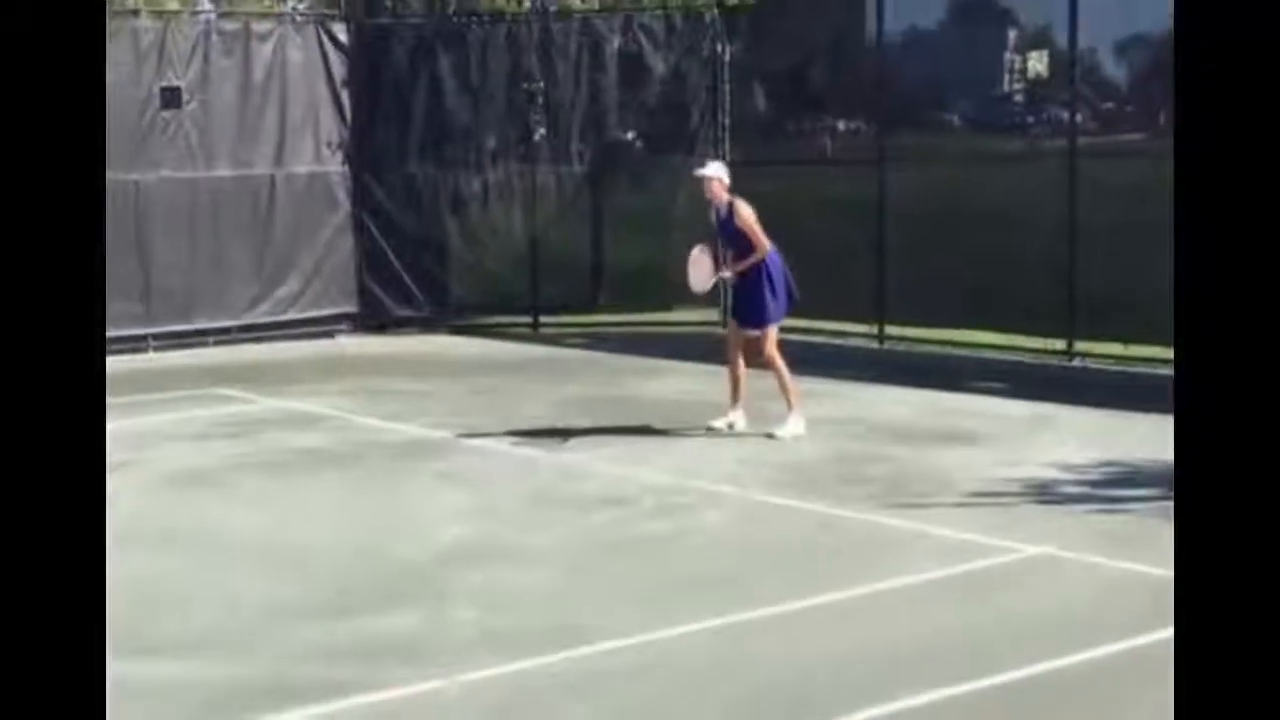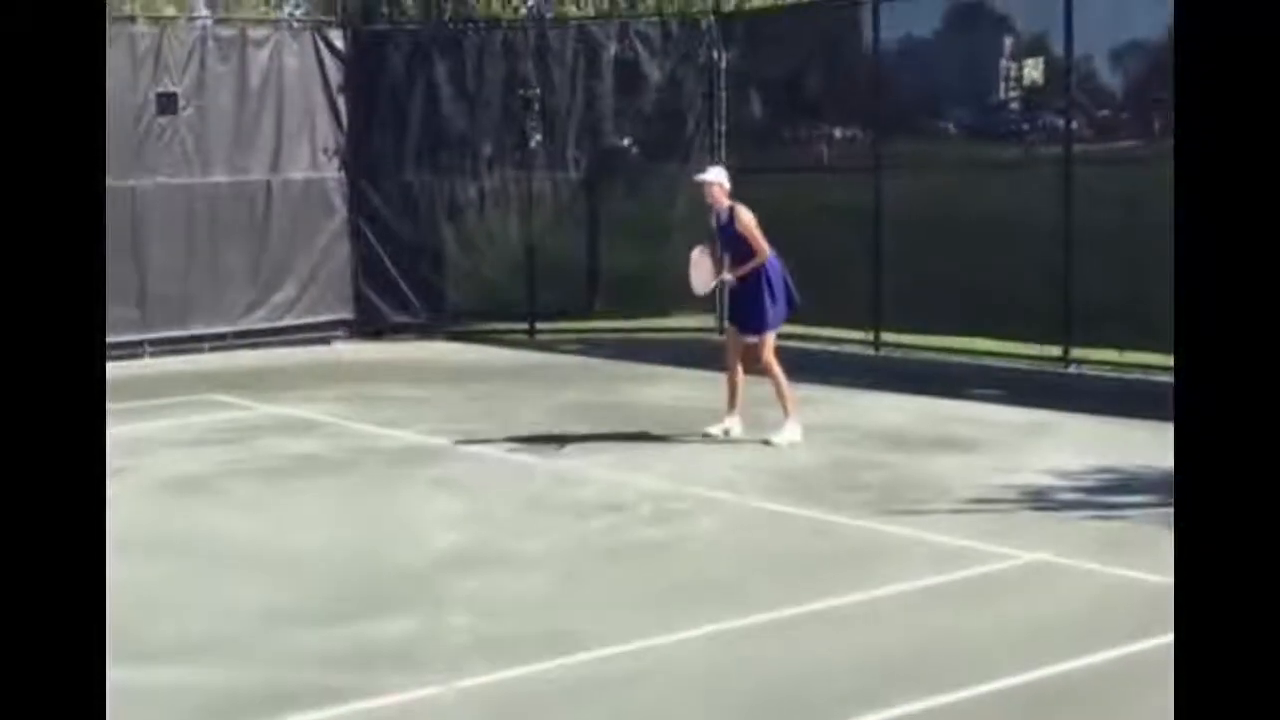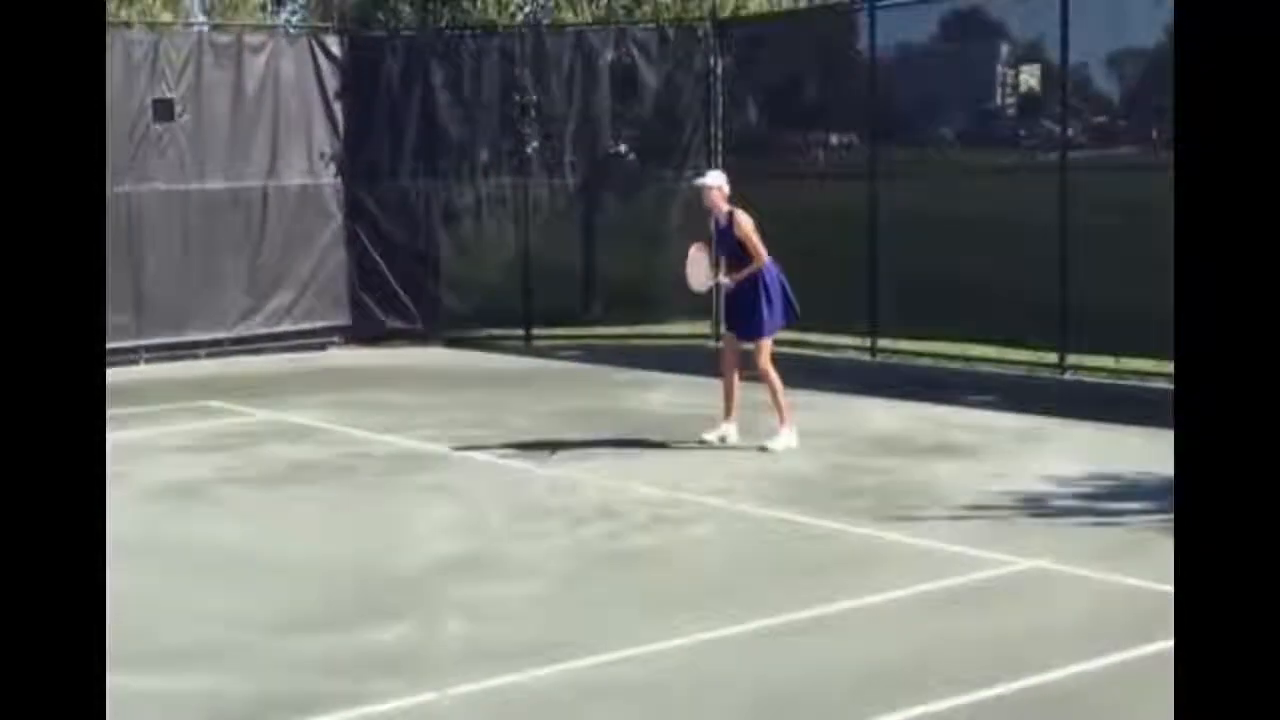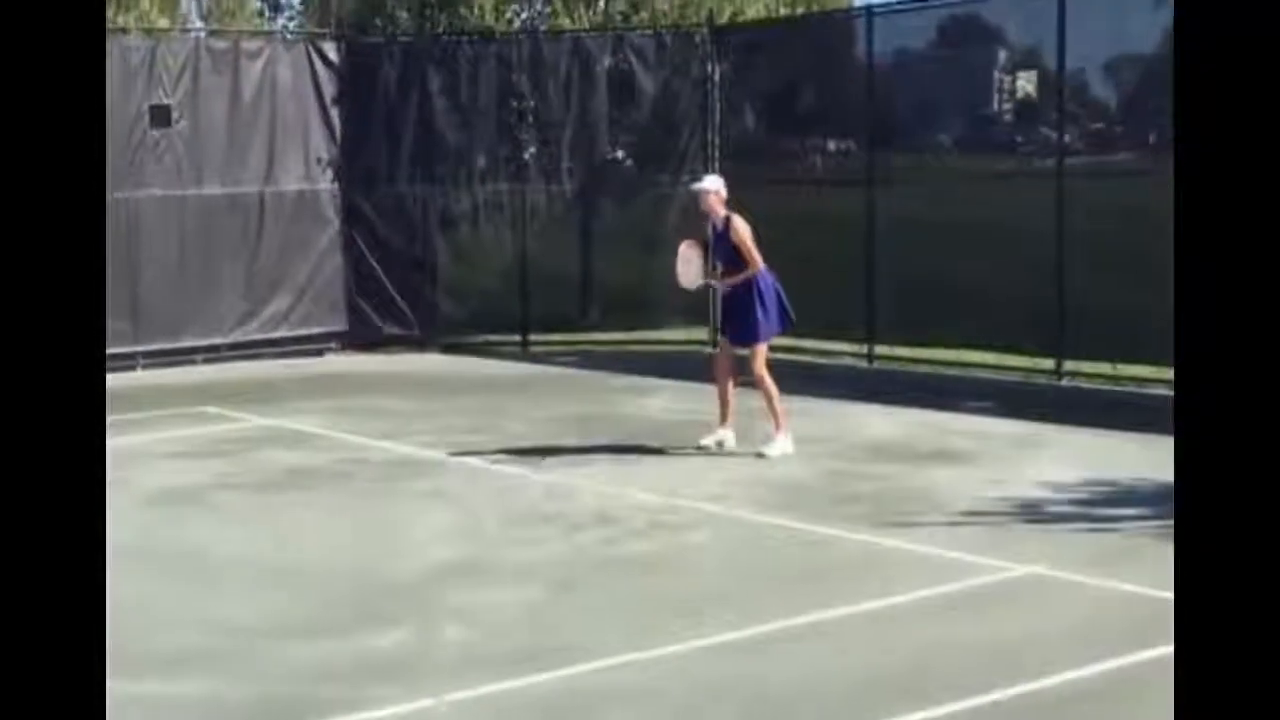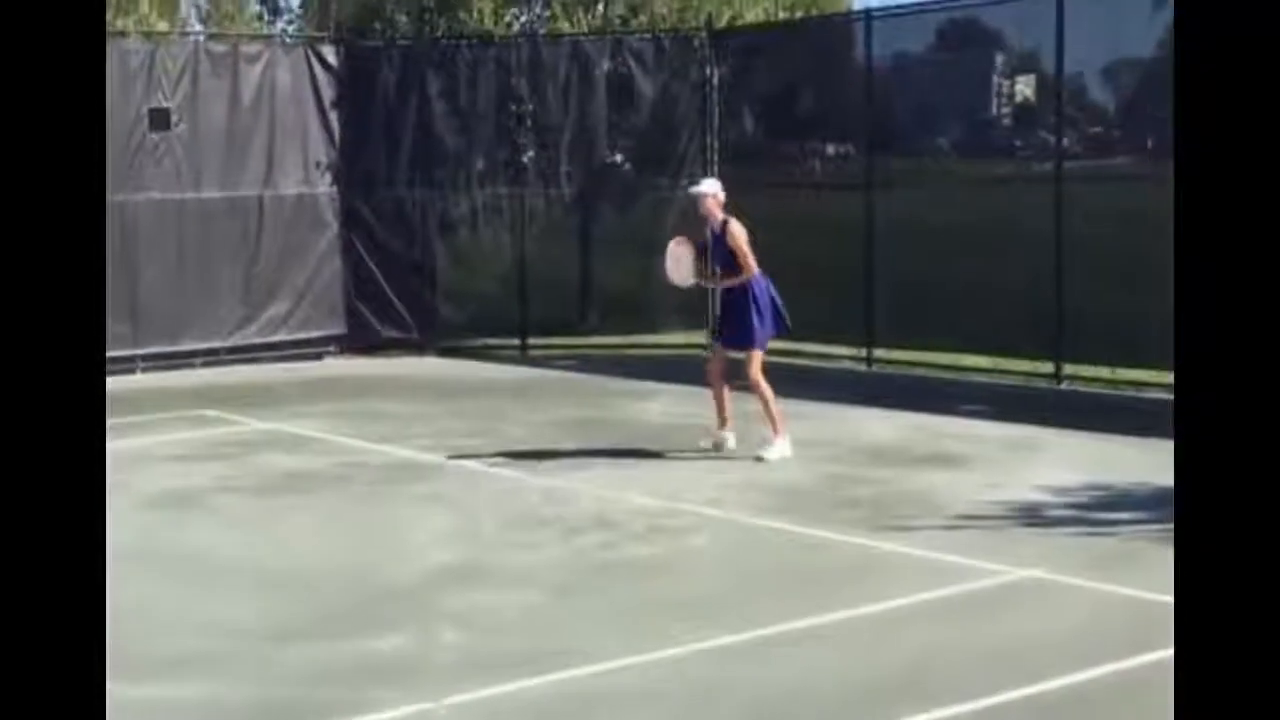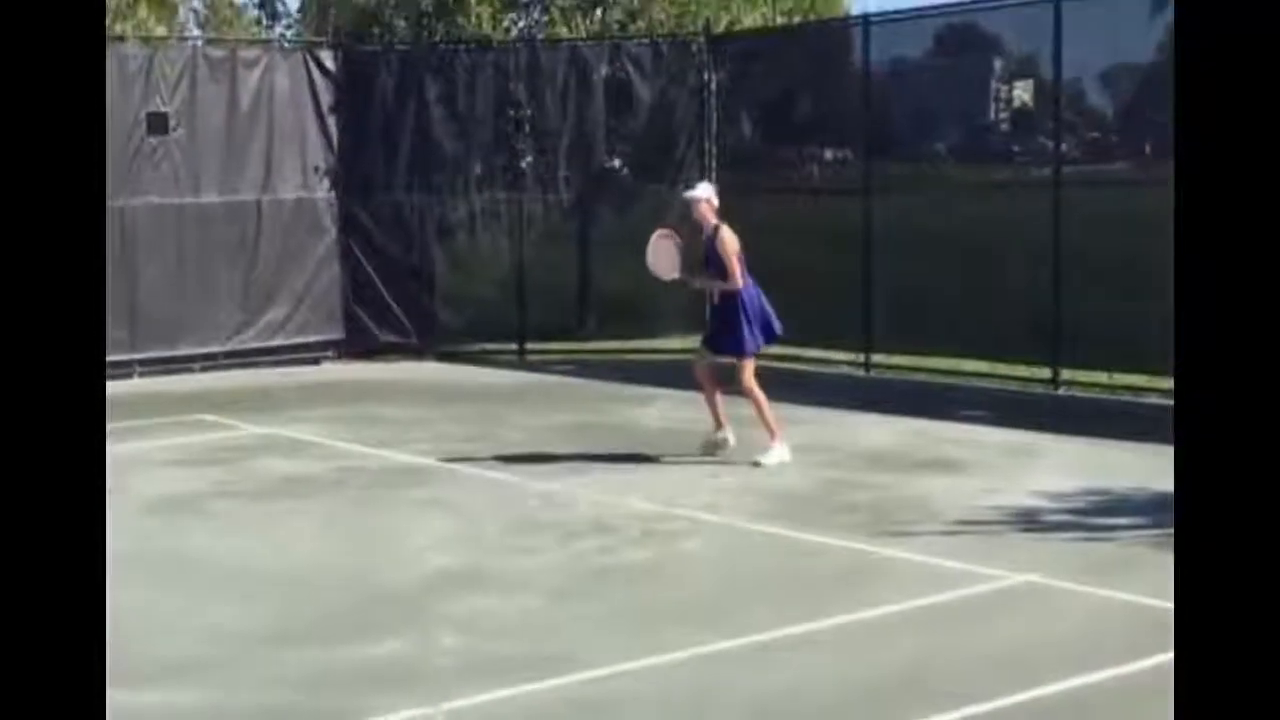
dt=0.1s
person 1, frame 1
left shoulder: (739, 209)
right shoulder: (715, 212)
left elbow: (764, 247)
left wrist: (736, 268)
right wrist: (728, 269)
left hip: (765, 277)
right hip: (745, 280)
left knee: (768, 352)
right knee: (733, 347)
left ankle: (795, 417)
right ankle: (736, 413)
person 1, frame 2
left shoulder: (740, 215)
right shoulder: (715, 217)
left elbow: (765, 253)
left wrist: (736, 274)
right wrist: (726, 273)
left hip: (765, 284)
right hip: (743, 286)
left knee: (765, 358)
right knee: (732, 353)
left ankle: (792, 423)
right ankle: (732, 419)
person 1, frame 3
left shoulder: (739, 219)
right shoulder: (714, 222)
left elbow: (762, 259)
left wrist: (734, 278)
right wrist: (723, 276)
left hip: (762, 289)
right hip: (740, 292)
left knee: (762, 364)
right knee: (727, 360)
left ankle: (787, 429)
right ankle: (728, 425)
person 1, frame 4
left shoulder: (736, 225)
right shoulder: (711, 226)
left elbow: (757, 266)
left wrist: (727, 282)
right wrist: (717, 279)
left hip: (757, 296)
right hip: (736, 297)
left knee: (758, 370)
right knee: (722, 365)
left ankle: (782, 435)
right ankle: (724, 430)
person 1, frame 5
left shoulder: (732, 229)
right shoulder: (710, 229)
left elbow: (752, 271)
left wrist: (721, 283)
right wrist: (711, 279)
left hip: (752, 301)
right hip: (732, 301)
left knee: (753, 375)
right knee: (714, 367)
left ankle: (780, 439)
right ankle: (724, 432)
person 1, frame 6
left shoulder: (723, 236)
right shoulder: (708, 235)
left elbow: (736, 282)
left wrist: (707, 285)
right wrist: (708, 284)
left hip: (742, 308)
right hip: (724, 310)
left knee: (746, 382)
right knee: (700, 368)
left ankle: (778, 444)
right ankle: (721, 430)
